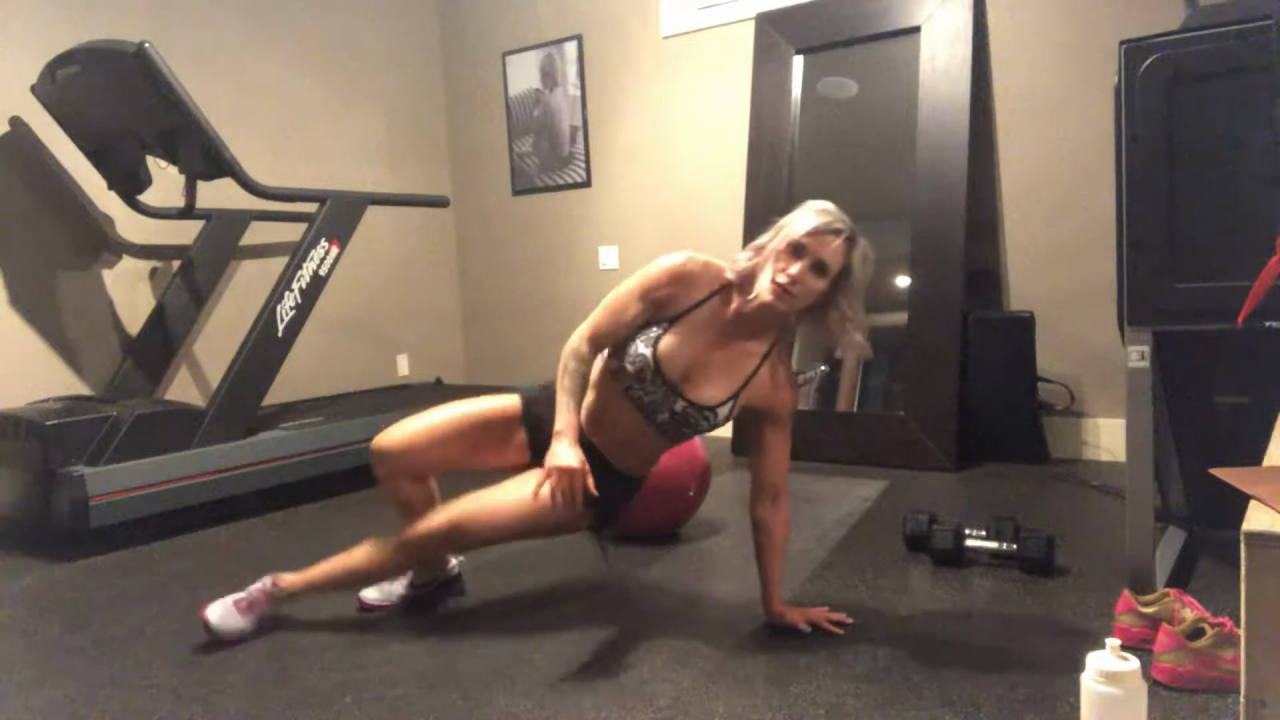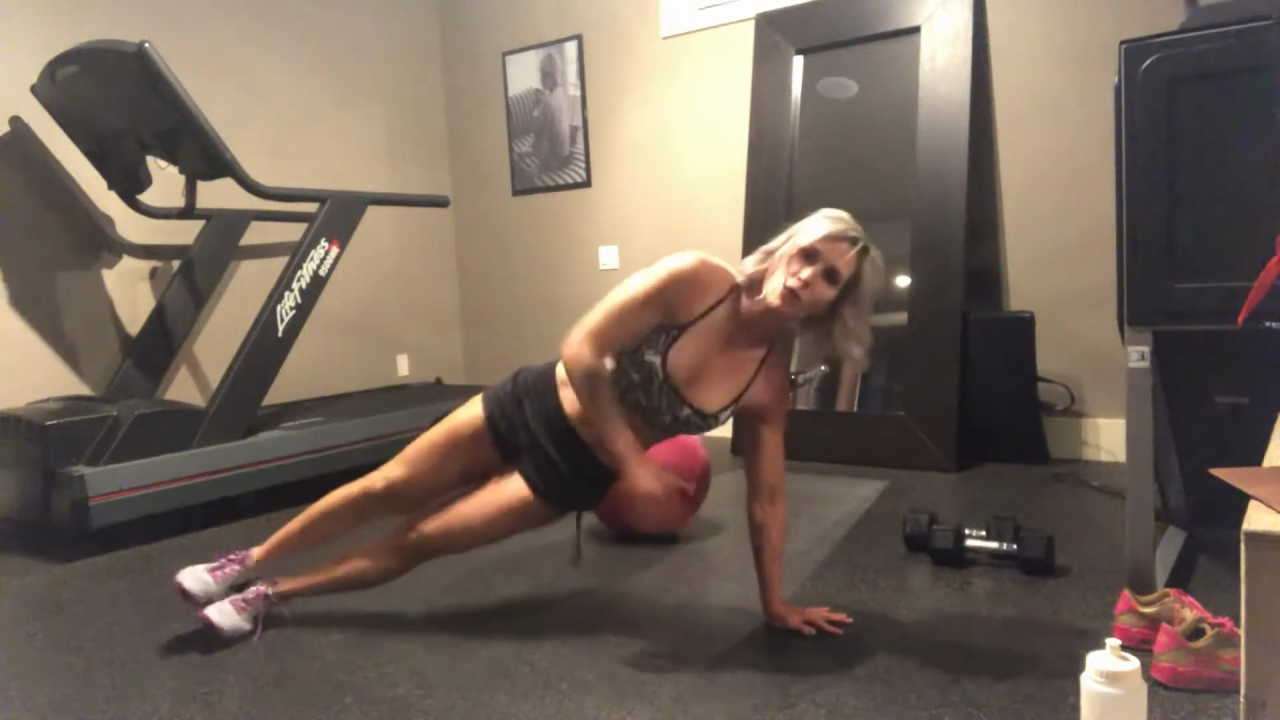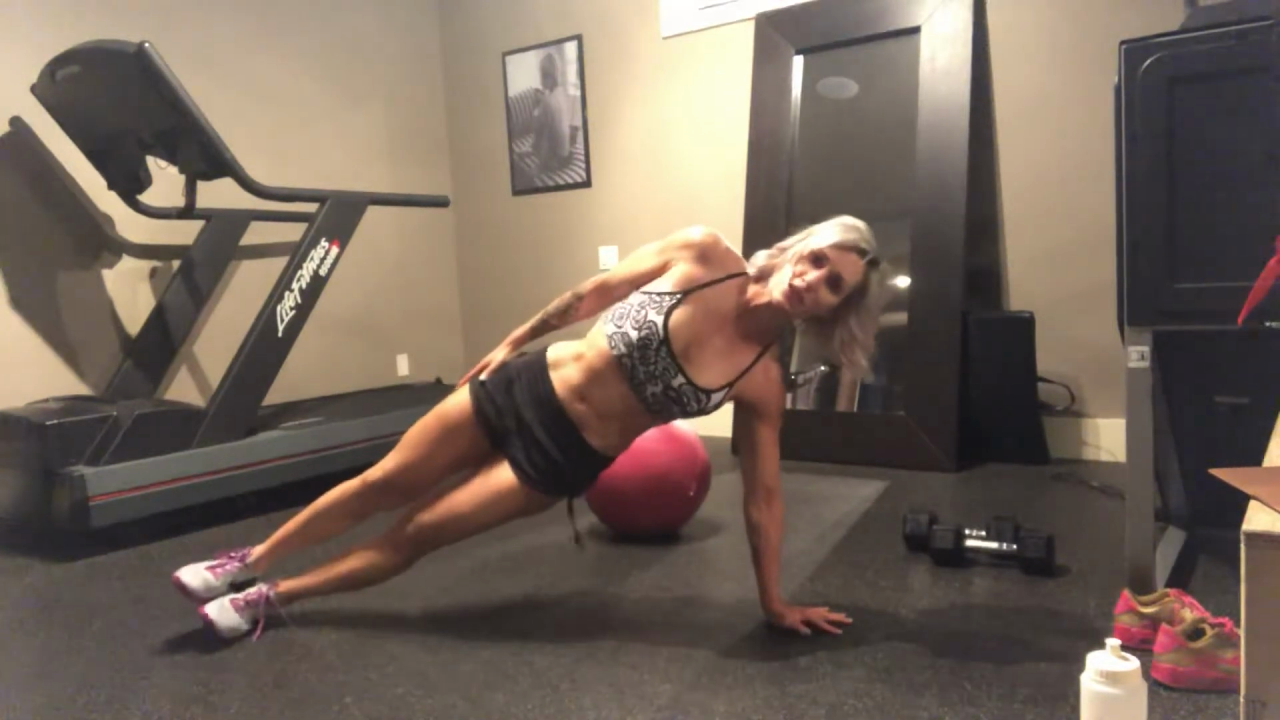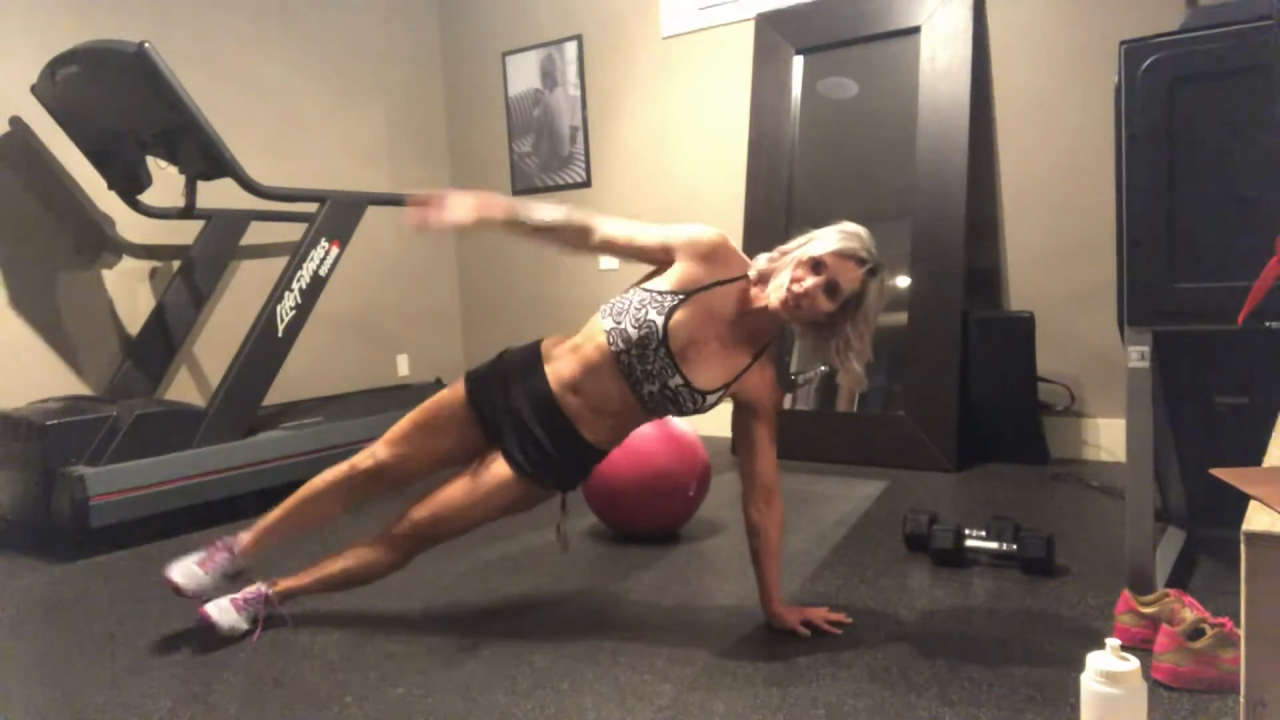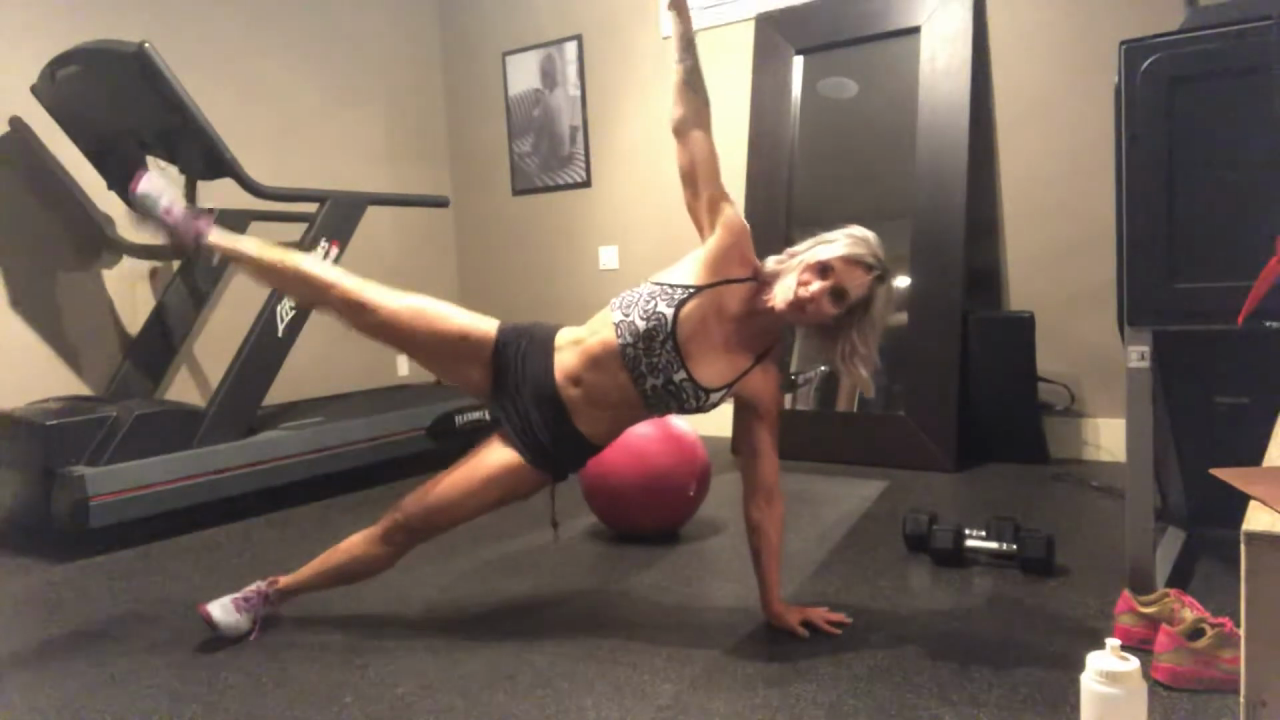
dt=1s
person 1, frame 1
left shoulder: (774, 384)
right shoulder: (686, 277)
left elbow: (769, 498)
right elbow: (580, 345)
left wrist: (776, 603)
right wrist: (564, 436)
left hip: (605, 482)
right hip: (560, 415)
left knee: (428, 529)
right knee: (392, 449)
left ankle: (279, 590)
right ankle: (433, 571)
person 1, frame 2
left shoulder: (771, 385)
right shoulder: (695, 278)
left elbow: (766, 497)
right elbow: (581, 350)
left wrist: (775, 604)
right wrist: (634, 460)
left hip: (577, 473)
right hip: (539, 404)
left knee: (418, 540)
right knee: (387, 491)
left ankle: (269, 593)
right ankle: (252, 561)
person 1, frame 3
left shoulder: (762, 382)
right shoulder: (703, 253)
left elbow: (762, 493)
right elbow: (595, 290)
left wrist: (775, 602)
right wrist: (513, 341)
left hip: (564, 457)
right hip: (525, 386)
left knee: (413, 536)
right knee: (384, 485)
left ankle: (272, 596)
right ankle: (250, 560)
person 1, frame 4
left shoulder: (758, 382)
right shoulder: (709, 255)
left elbow: (761, 493)
right elbow: (588, 232)
left wrist: (774, 603)
right wrist: (492, 208)
left hip: (559, 453)
right hip: (522, 380)
left knee: (411, 533)
right knee: (376, 466)
left ankle: (271, 595)
right ankle: (237, 549)
person 1, frame 5
left shoulder: (760, 384)
right shoulder: (730, 250)
left elbow: (762, 493)
right elbow: (690, 129)
left wrist: (777, 605)
left hip: (555, 440)
right hip: (525, 359)
left knee: (409, 522)
right knee: (354, 299)
left ankle: (271, 591)
right ankle: (206, 235)
